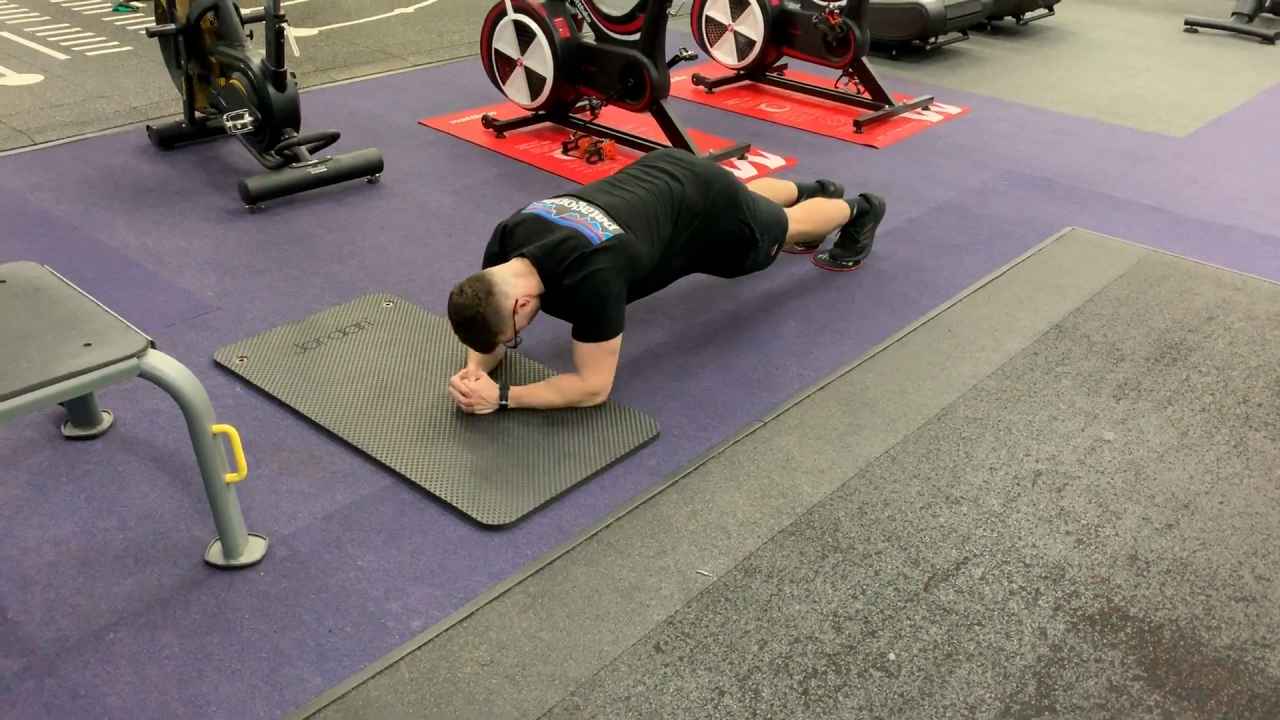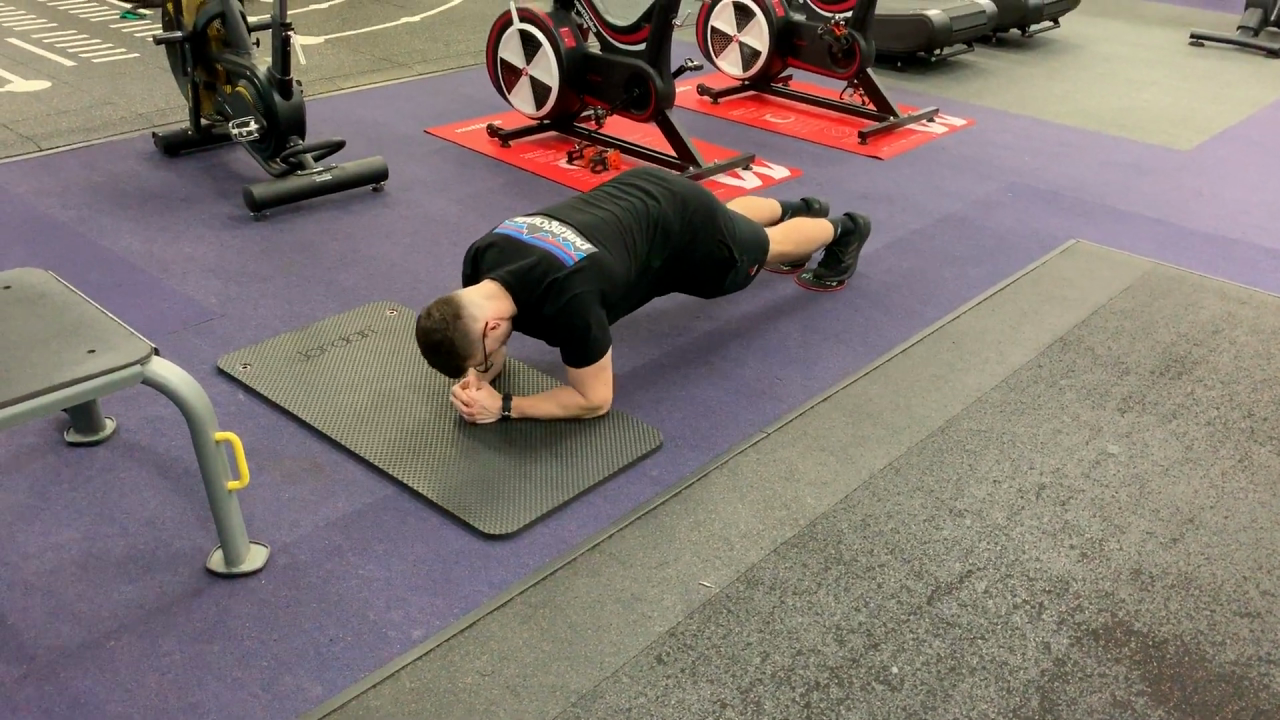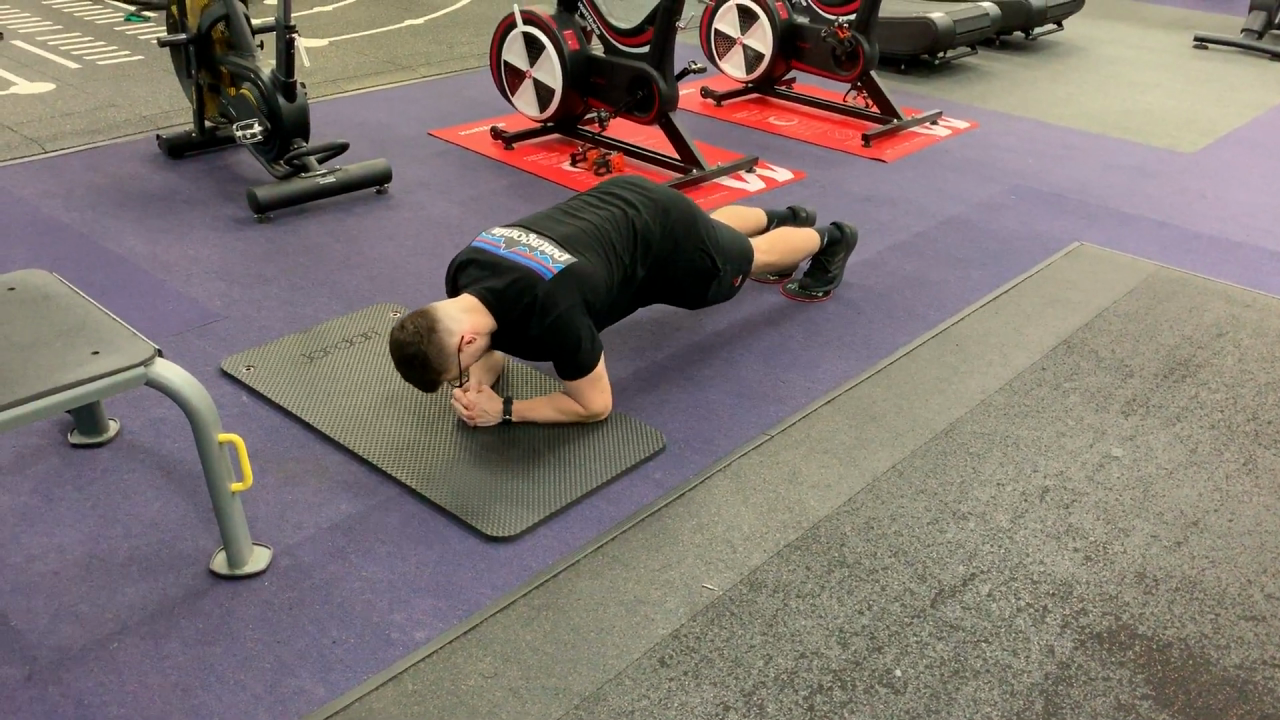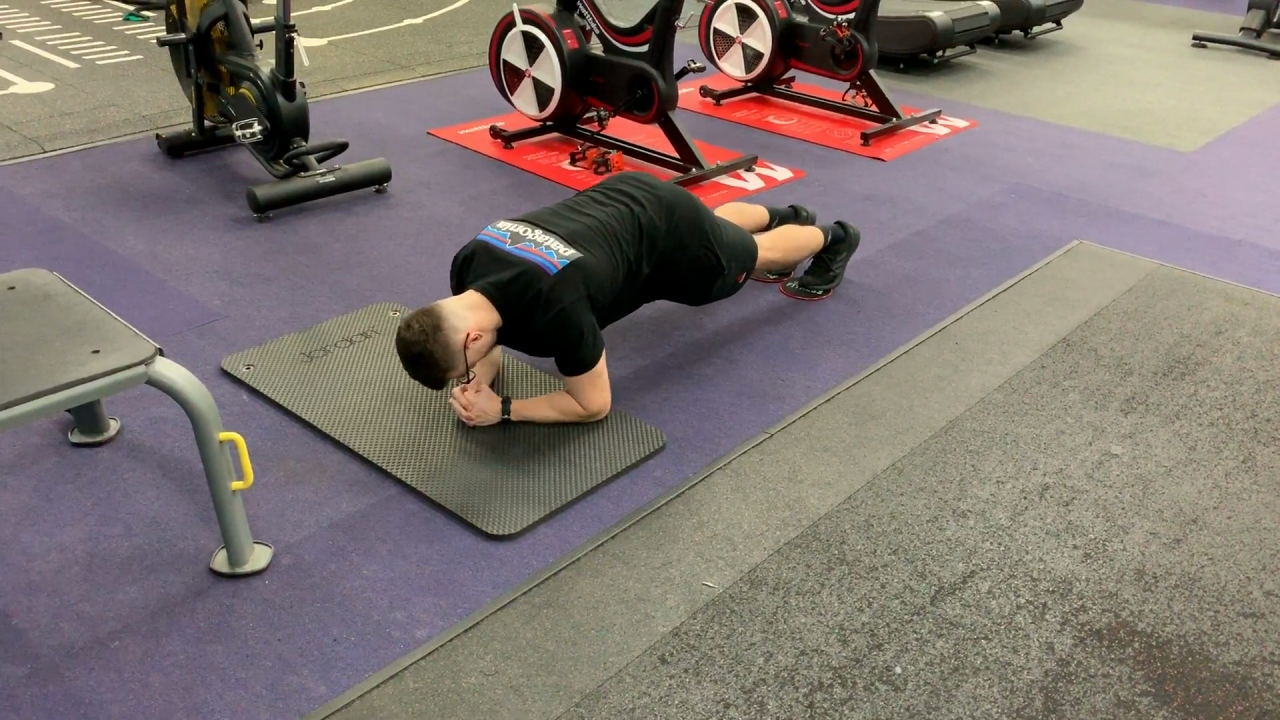
dt=0.4s
person 1, frame 1
left shoulder: (589, 278)
right shoulder: (506, 244)
left elbow: (593, 387)
right elbow: (490, 335)
left wrist: (501, 397)
right wrist: (477, 369)
left hip: (707, 205)
right hip: (662, 174)
left knee: (784, 228)
right knee: (751, 198)
left ankle: (859, 211)
right ankle: (814, 191)
person 1, frame 2
left shoulder: (566, 299)
right shoulder: (481, 261)
left elbow: (595, 399)
right elbow: (493, 350)
left wrist: (504, 406)
right wrist: (476, 379)
left hip: (684, 225)
right hip: (639, 192)
left knee: (767, 247)
right knee: (733, 219)
left ankle: (843, 230)
right ankle: (799, 210)
person 1, frame 3
left shoulder: (551, 312)
right shoulder: (464, 274)
left elbow: (596, 405)
right elbow: (494, 347)
left wrist: (503, 409)
right wrist: (479, 383)
left hip: (667, 236)
right hip: (621, 201)
left knee: (751, 258)
right knee: (717, 229)
left ankle: (829, 240)
right ankle: (786, 218)
person 1, frame 4
left shoulder: (554, 308)
right shoulder: (469, 267)
left elbow: (594, 405)
right elbow: (490, 352)
left wrist: (502, 408)
right wrist: (476, 384)
left hip: (672, 233)
right hip: (625, 196)
left knee: (757, 256)
right knee: (720, 224)
left ankle: (833, 238)
right ankle: (786, 217)
